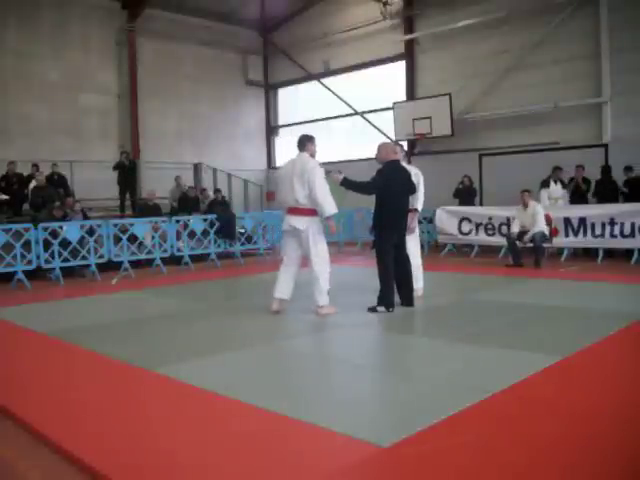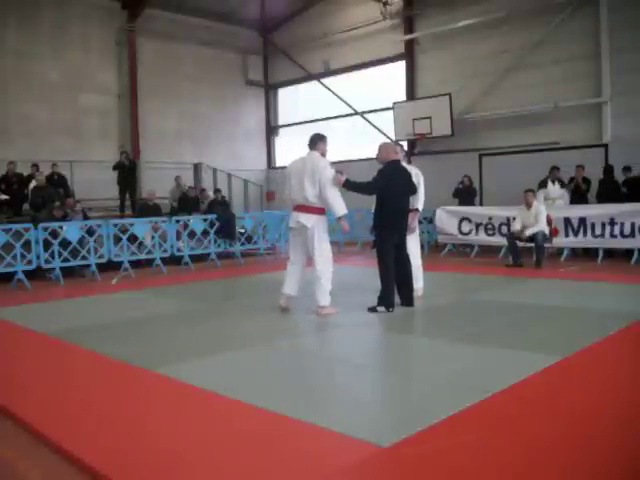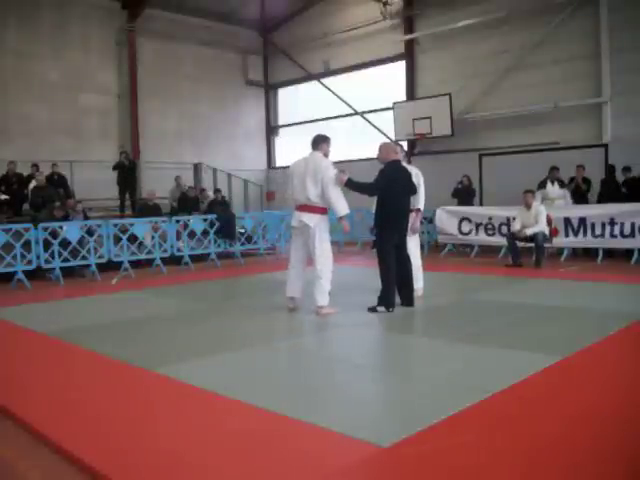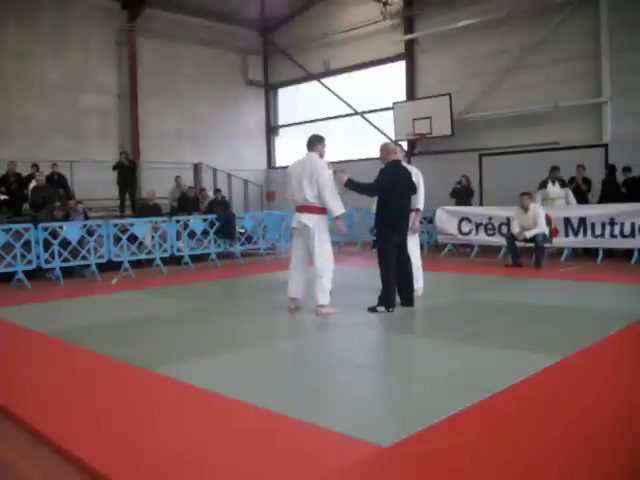
dt=0.2s
person 1, frame 1
left shoulder: (286, 167)
right shoulder: (312, 164)
left elbow: (282, 195)
right elbow: (320, 192)
right wrist: (329, 217)
left hip: (291, 217)
right hip: (309, 218)
left knee: (289, 261)
right knee: (320, 262)
left ankle: (277, 301)
right ankle: (322, 304)
person 1, frame 2
left shoulder: (294, 165)
right shoulder: (322, 164)
left elbow: (289, 192)
right elbow: (330, 192)
right wrist: (341, 217)
left hip: (297, 215)
right hip: (315, 217)
left knee: (295, 259)
right knee: (323, 261)
left ankle: (285, 297)
right ankle: (323, 305)
person 1, frame 3
left shoulder: (296, 165)
right shoulder: (324, 164)
left elbow: (292, 191)
right elbow: (332, 191)
right wrist: (342, 217)
left hip: (299, 214)
right hip: (317, 217)
left knee: (296, 259)
right knee: (323, 261)
left ankle: (292, 299)
right ankle: (322, 305)
person 1, frame 4
left shoulder: (294, 166)
right shoulder: (320, 164)
left elbow: (291, 193)
right elbow: (328, 192)
right wrist: (338, 217)
left hip: (299, 215)
right hip: (316, 217)
left knee: (298, 260)
right knee: (323, 261)
left ankle: (294, 300)
right ankle: (322, 304)
person 2, frame 1
left shoulder: (386, 172)
right shoulder: (403, 172)
left elbow: (368, 188)
right elbow: (412, 189)
left wrist: (343, 180)
left hip: (386, 223)
right hip: (399, 222)
left knee: (385, 261)
right knee: (401, 259)
left ankle: (386, 302)
right ankle: (407, 298)
person 2, frame 2
left shoulder: (386, 172)
right shoulder: (404, 172)
left elbow: (370, 188)
right elbow: (412, 189)
left wrist: (345, 182)
left hip: (386, 223)
right hip: (400, 222)
left knee: (386, 261)
right knee: (401, 259)
left ankle: (387, 302)
right ankle: (407, 298)
person 2, frame 3
left shoulder: (388, 172)
right shoulder: (404, 171)
left elbow: (372, 189)
right elbow: (412, 190)
left wrist: (347, 182)
left hip: (387, 223)
right hip: (400, 222)
left knee: (387, 261)
right knee: (401, 258)
left ankle: (387, 302)
right ankle: (407, 298)
person 2, frame 4
left shoulder: (388, 172)
right shoulder: (404, 171)
left elbow: (372, 189)
right elbow: (412, 189)
left wrist: (348, 182)
left hip: (388, 223)
right hip: (401, 222)
left knee: (387, 261)
right knee: (402, 258)
left ankle: (387, 302)
right ankle: (407, 298)
person 3, frame 1
left shoulder: (413, 172)
left elbow: (418, 196)
left wrist: (414, 219)
left hip: (406, 218)
left knee: (411, 253)
left ankle: (416, 286)
person 3, frame 2
left shoulder: (414, 172)
left elbow: (419, 196)
left wrist: (414, 219)
left hip: (407, 217)
left knee: (411, 253)
left ankle: (416, 286)
person 3, frame 3
left shoulder: (413, 172)
right shoulder: (388, 173)
left elbow: (419, 197)
right elbow: (380, 196)
left wrist: (417, 220)
right wrist: (377, 219)
left hip: (407, 218)
right hip: (391, 219)
left knee: (411, 253)
right knee: (392, 254)
left ankle: (416, 286)
right ankle: (397, 285)
person 3, frame 4
left shoulder: (413, 172)
right shoulder: (387, 173)
left elbow: (419, 197)
right elbow: (380, 196)
left wrist: (416, 219)
right wrist: (377, 218)
left hip: (407, 218)
right hip: (390, 219)
left knee: (411, 253)
right knee: (392, 254)
left ankle: (416, 286)
right ankle: (397, 285)
